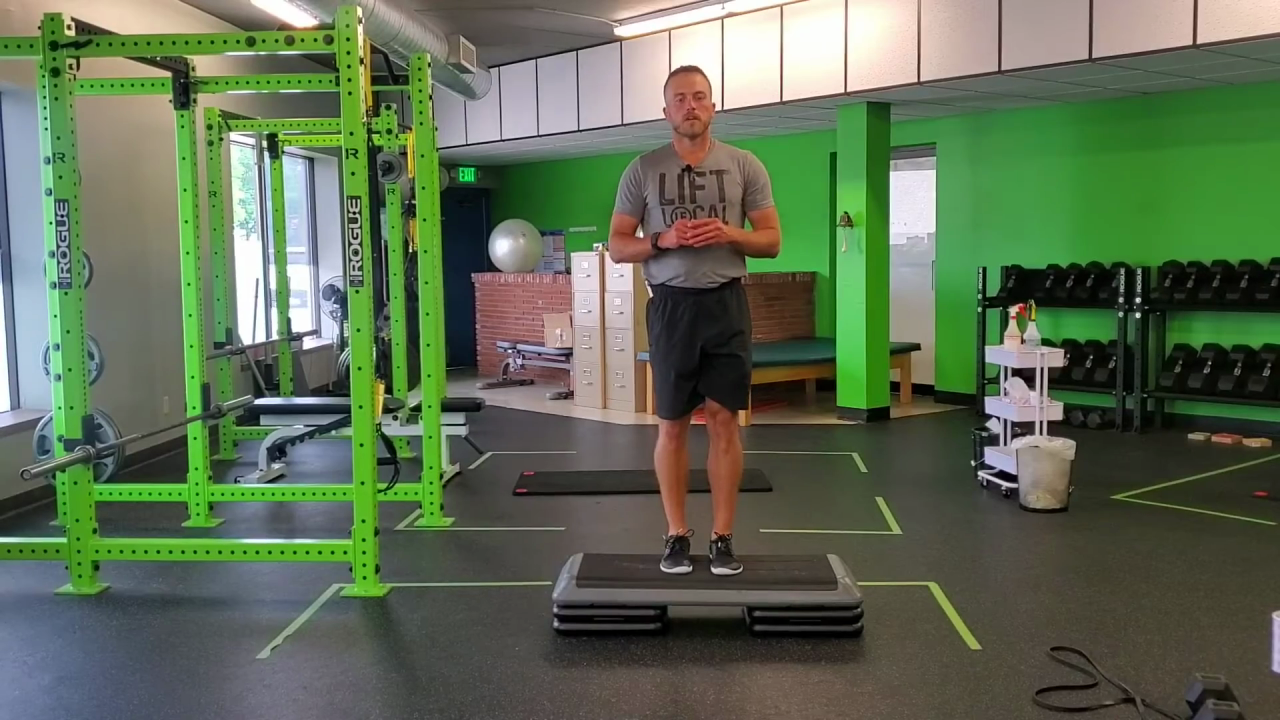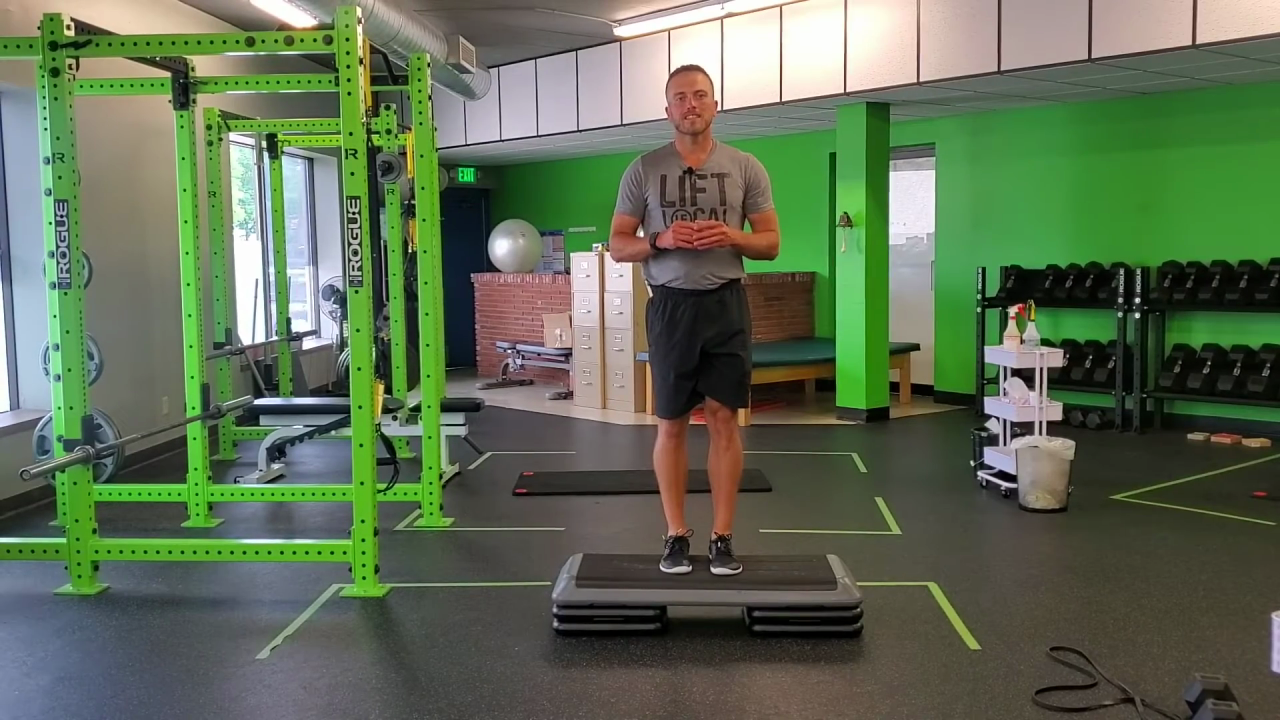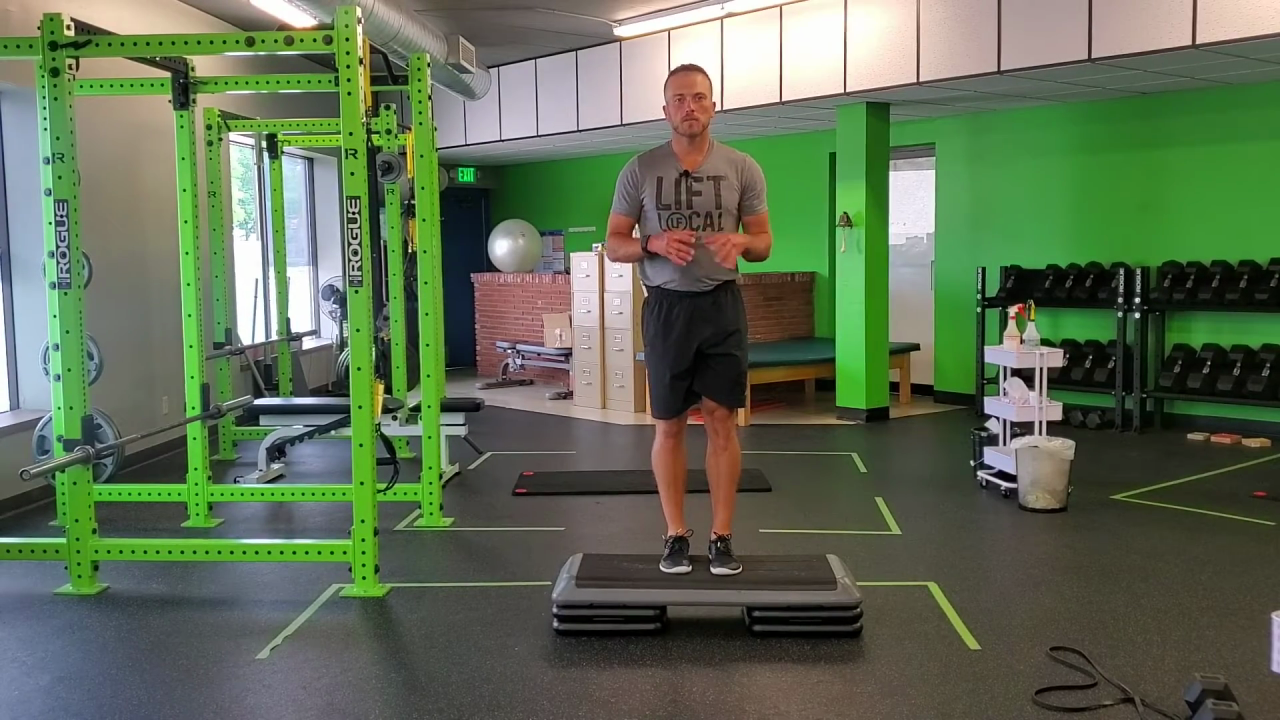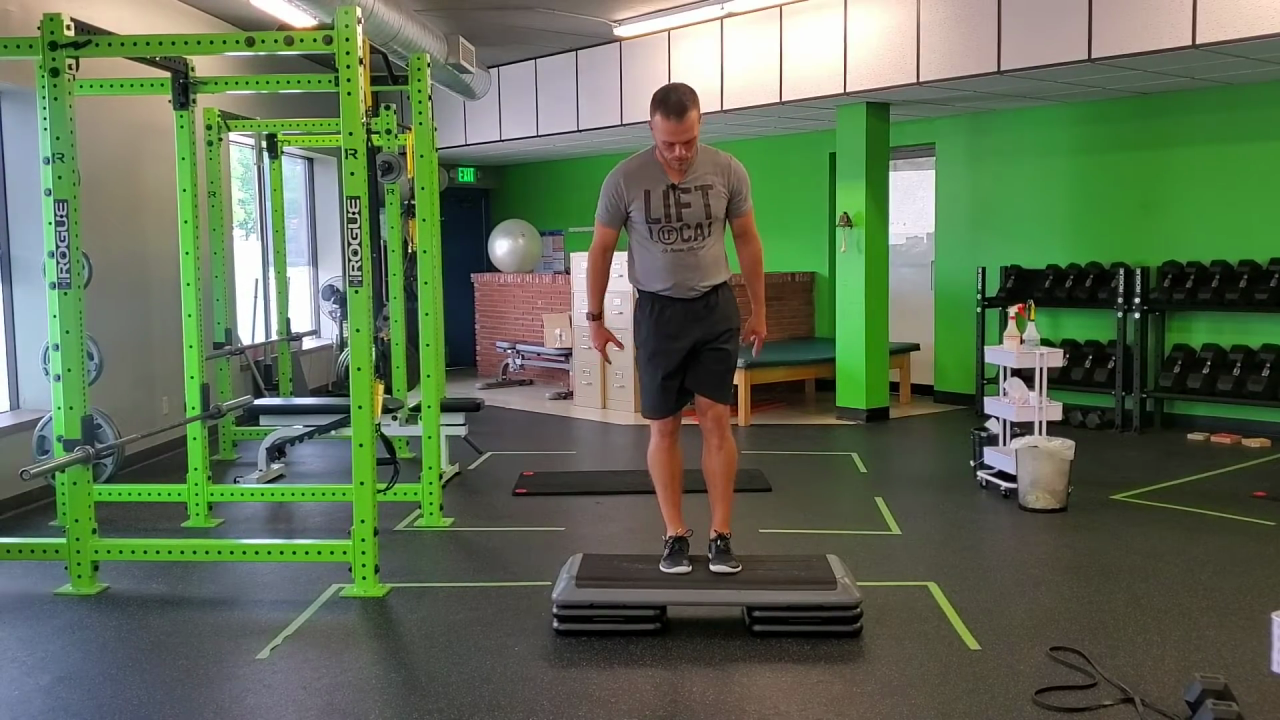
dt=1s
person 1, frame 1
left shoulder: (744, 165)
right shoulder: (643, 170)
left elbow: (772, 241)
right elbow: (617, 246)
left wrist: (730, 234)
right wrist: (662, 239)
left hip: (726, 303)
right hip: (671, 305)
left knee: (724, 420)
right knee: (672, 423)
left ankle: (722, 537)
right ankle: (677, 535)
person 1, frame 2
left shoulder: (745, 167)
right shoulder: (644, 169)
left elbow: (770, 243)
right elbow: (618, 245)
left wrist: (732, 236)
right wrist: (660, 239)
left hip: (726, 303)
right hip: (670, 305)
left knee: (723, 419)
right knee: (671, 424)
left ankle: (722, 537)
right ankle: (676, 535)
person 1, frame 3
left shoulder: (742, 168)
right shoulder: (640, 169)
left elbow: (764, 242)
right elbow: (614, 244)
left wrist: (741, 242)
right wrist: (652, 244)
left hip: (722, 305)
right hip: (666, 307)
left knee: (721, 420)
right knee: (669, 424)
left ankle: (721, 537)
right ankle: (676, 535)
person 1, frame 4
left shoulder: (728, 171)
right shoulder: (624, 179)
left elbow: (748, 242)
right elbow: (601, 250)
left wrist: (759, 310)
right wrist: (595, 319)
left hip: (715, 307)
right hip: (657, 311)
left knee: (715, 418)
right knee: (664, 426)
left ankle: (720, 536)
right ankle: (675, 535)
